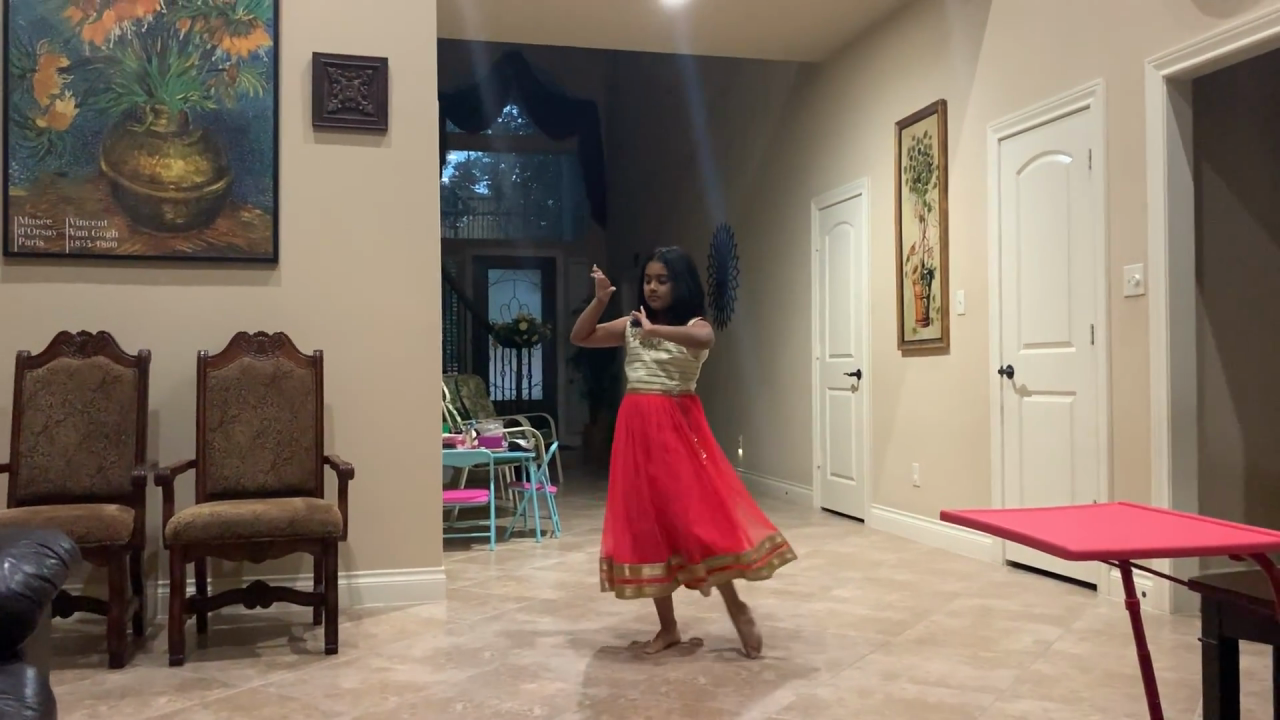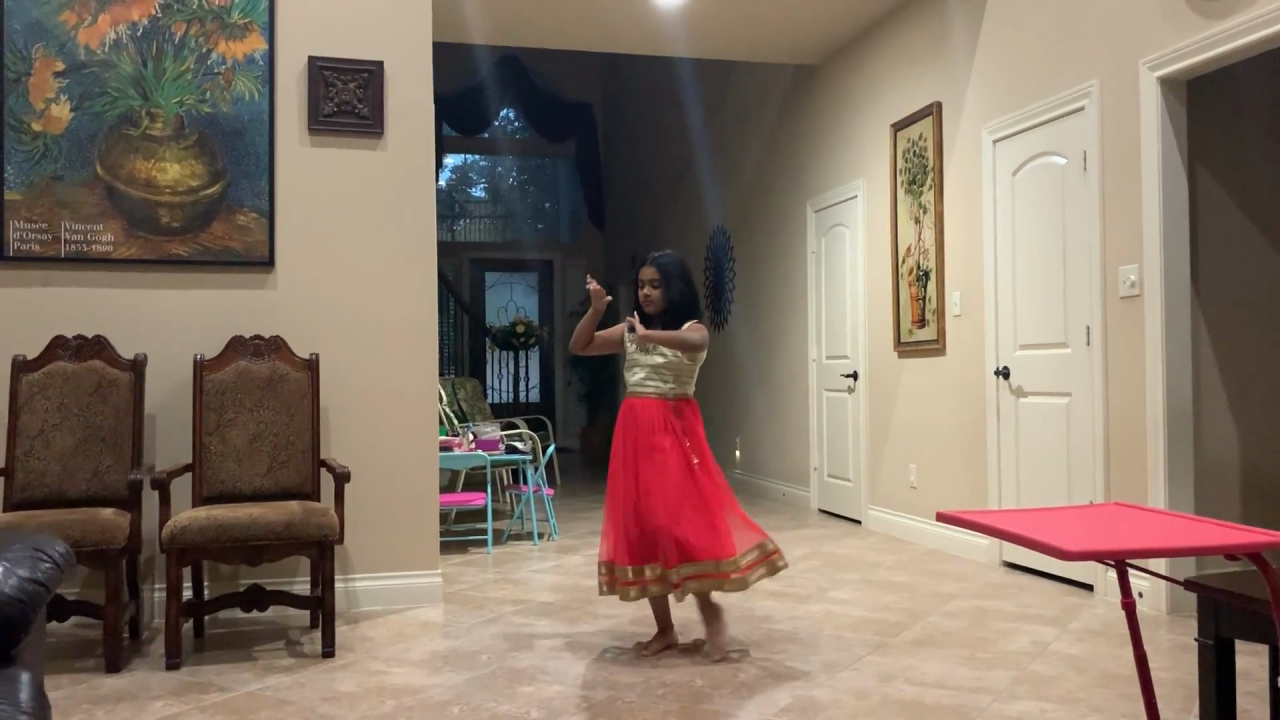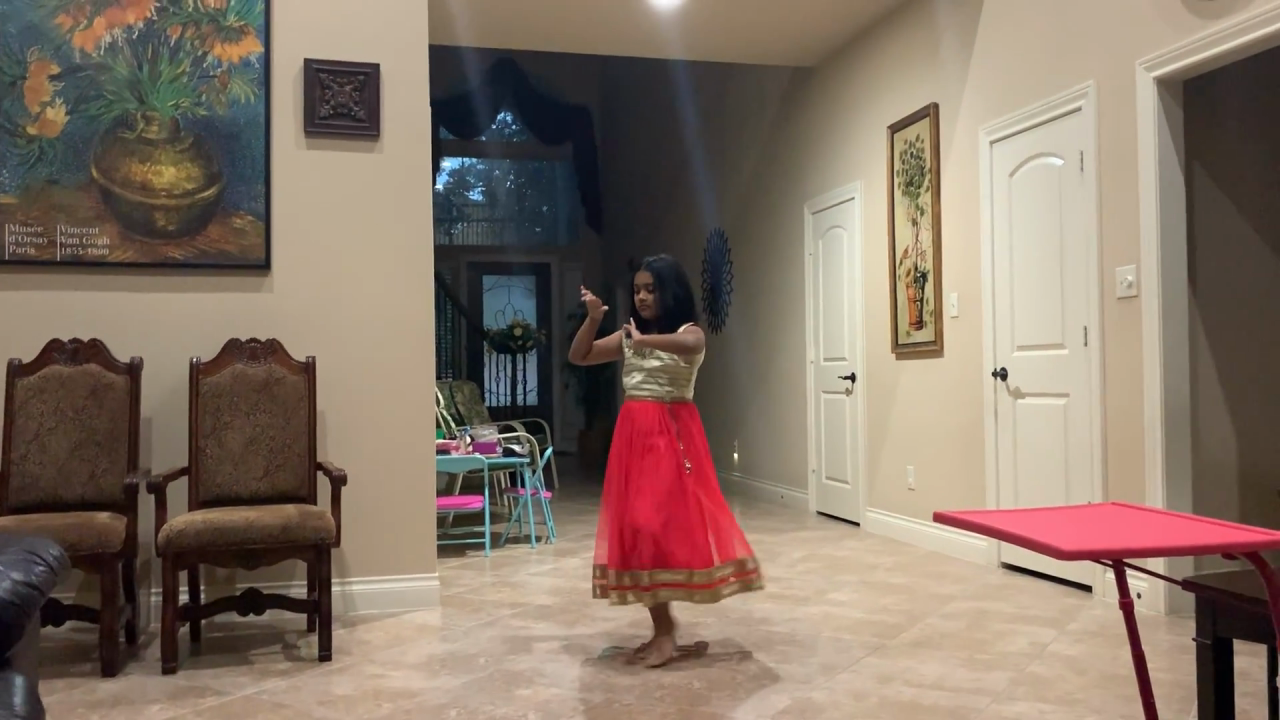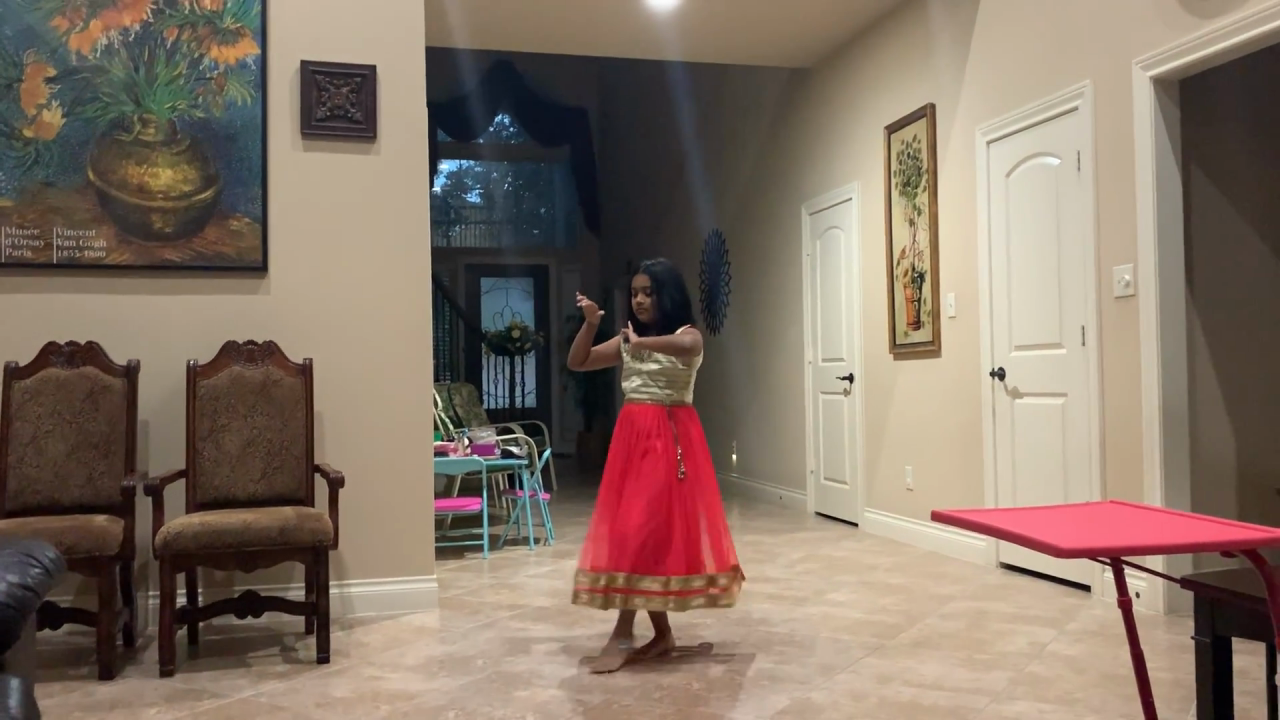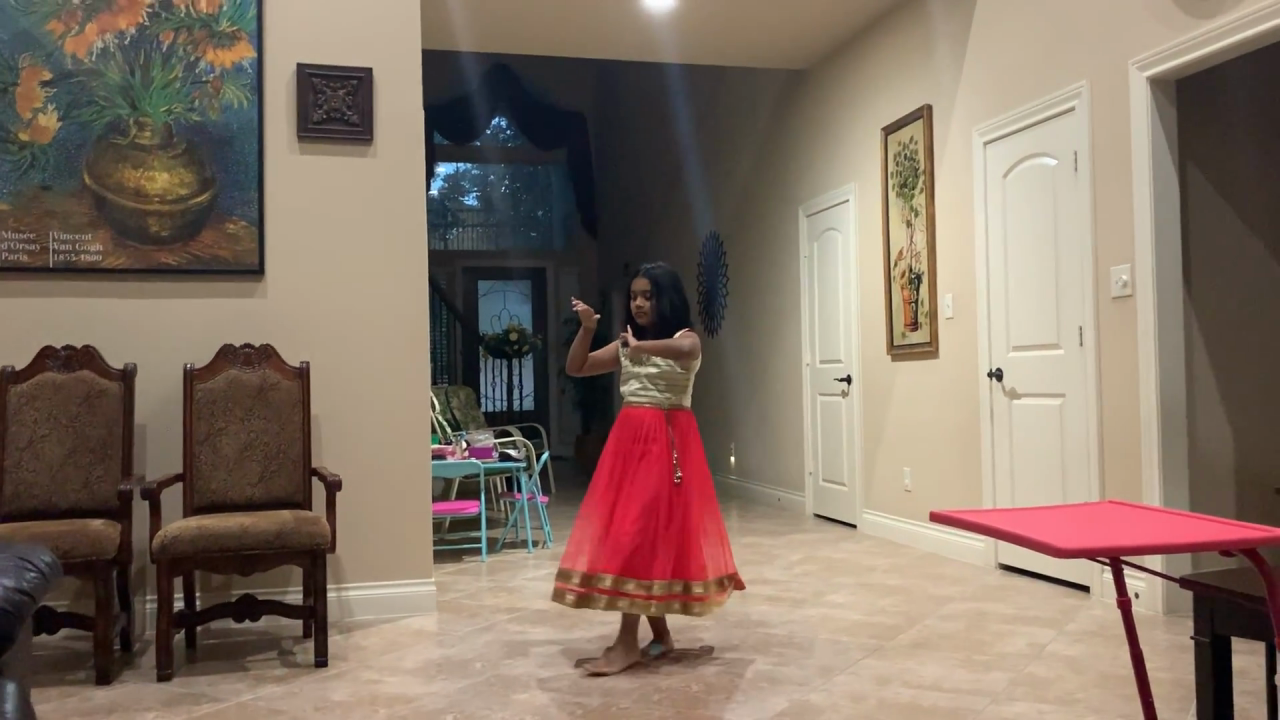
dt=0.1s
person 1, frame 1
left shoulder: (693, 326)
right shoulder: (630, 325)
left elbow: (705, 339)
right elbow: (579, 337)
left wrist: (653, 330)
right wrist: (600, 300)
left hip: (677, 422)
right hip: (636, 425)
left knee: (696, 512)
right knee: (645, 519)
left ankle: (735, 605)
right ankle: (668, 626)
person 1, frame 2
left shoulder: (691, 329)
right shoulder: (629, 330)
left elbow: (695, 343)
right elbow: (578, 346)
left wrist: (647, 335)
right wrist: (596, 308)
left hip: (674, 428)
right hip: (632, 428)
left knee: (679, 518)
right knee: (638, 521)
left ankle: (709, 609)
right ankle: (664, 627)
person 1, frame 3
left shoulder: (689, 332)
right shoulder: (627, 336)
left elbow: (690, 345)
right elbow: (579, 356)
left wrist: (644, 339)
right wrist: (593, 318)
left hip: (671, 430)
right hip: (632, 432)
left knee: (657, 521)
right knee: (634, 525)
left ankle: (666, 625)
right ankle: (662, 628)
person 1, frame 4
left shoulder: (686, 335)
right shoulder: (627, 341)
left elbow: (685, 347)
right elbow: (577, 363)
left wrist: (641, 342)
right wrist: (590, 324)
left hip: (670, 435)
right hip: (631, 436)
left knee: (649, 525)
right knee: (629, 528)
left ankle: (621, 637)
right ankle: (661, 633)
person 1, frame 5
left shoulder: (685, 339)
right shoulder: (624, 345)
left elbow: (683, 351)
right elbow: (575, 369)
left wrist: (640, 346)
right wrist: (586, 328)
left hip: (667, 439)
right hip: (628, 439)
left knee: (642, 530)
right knee: (623, 532)
left ankle: (626, 643)
right ankle: (660, 636)
